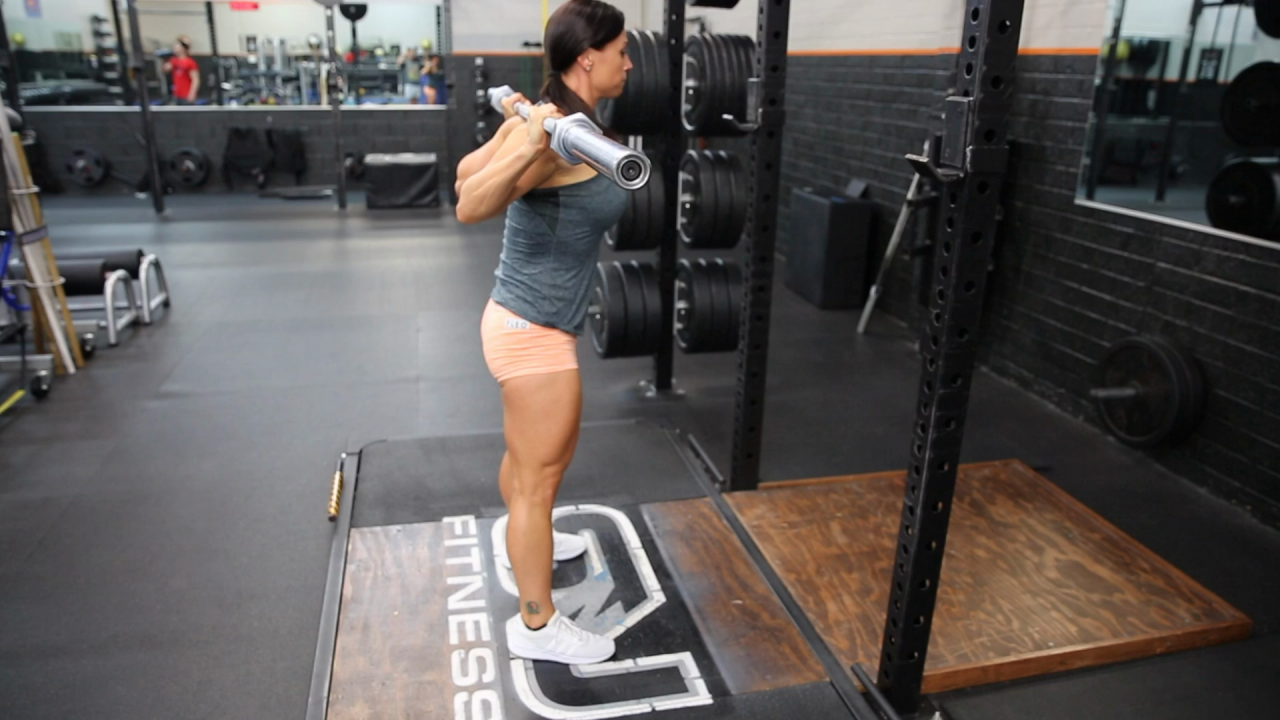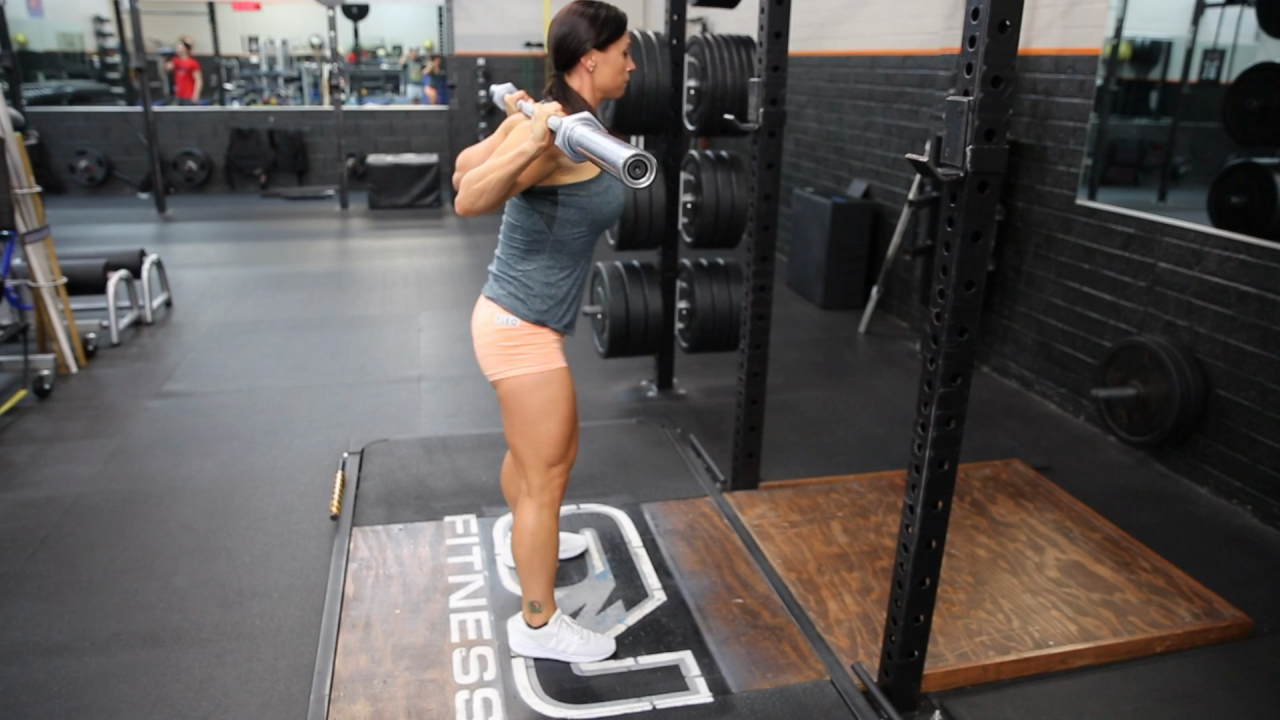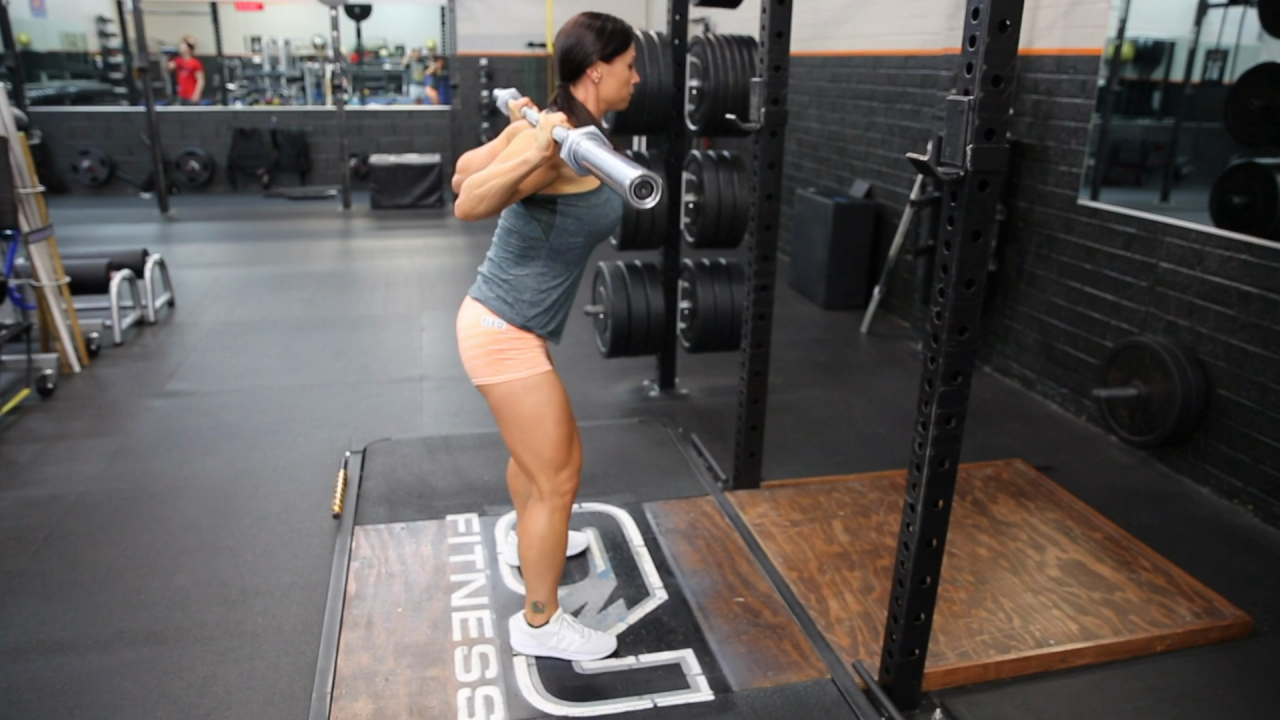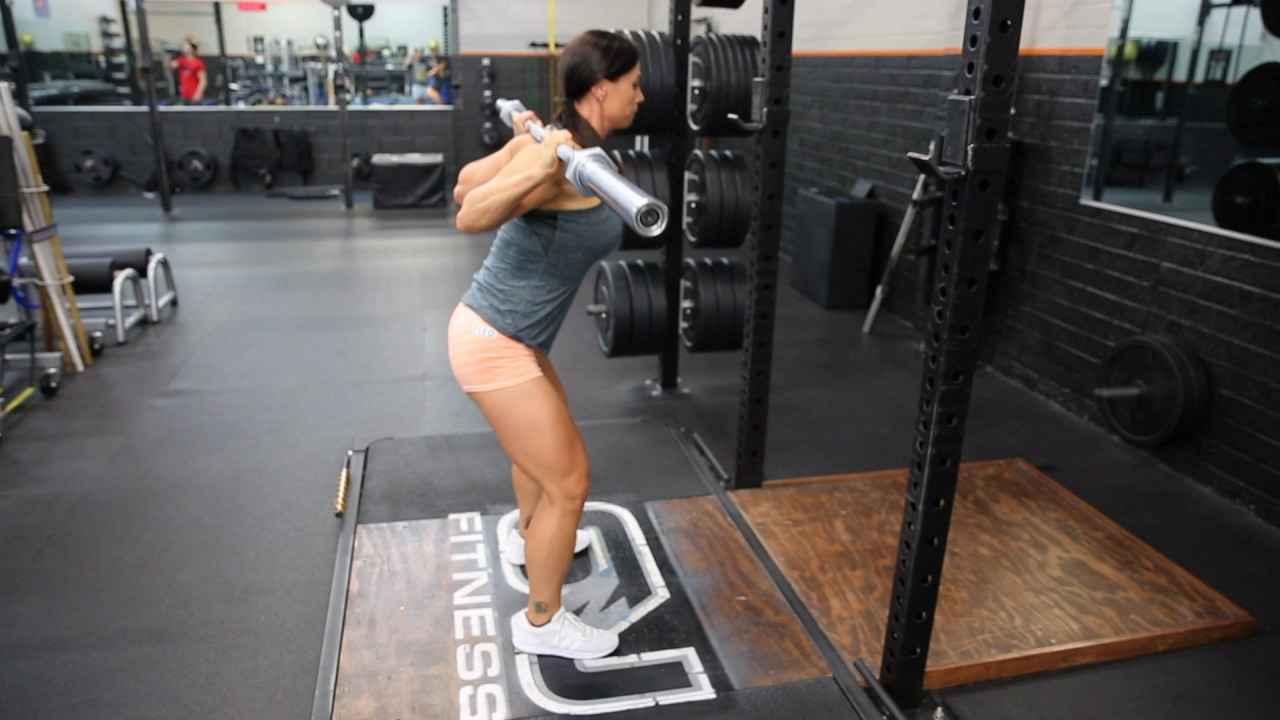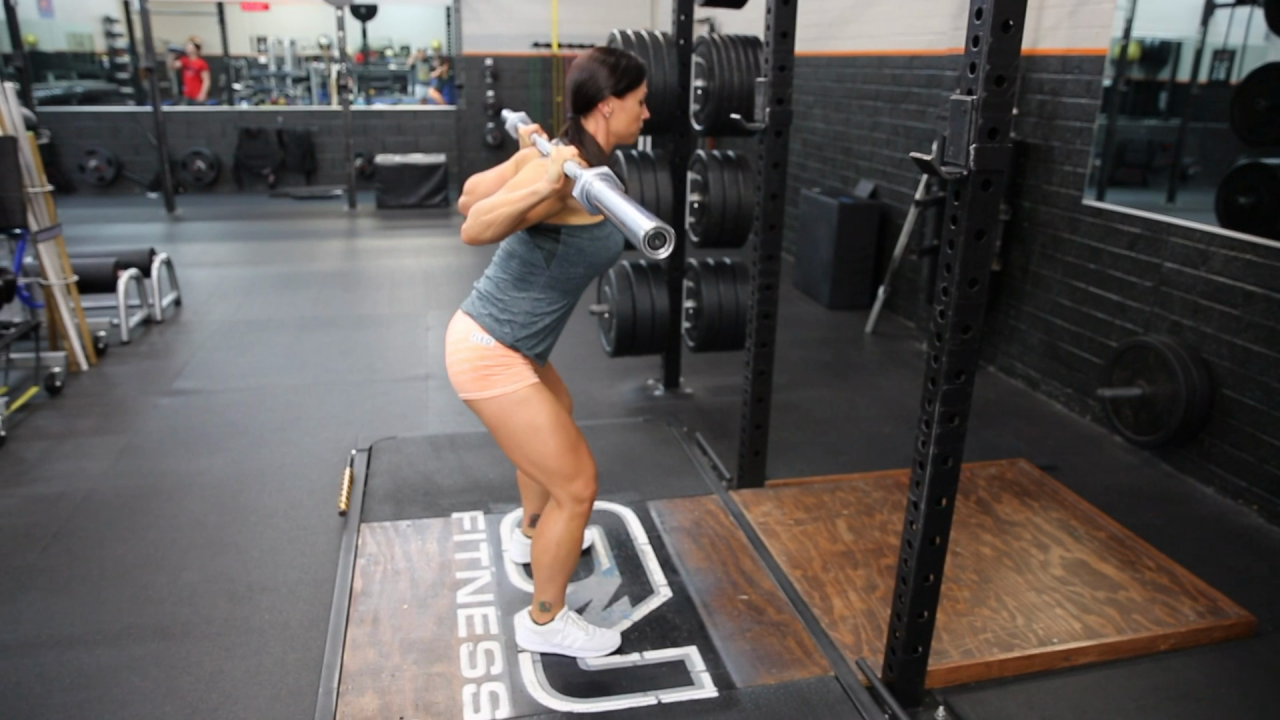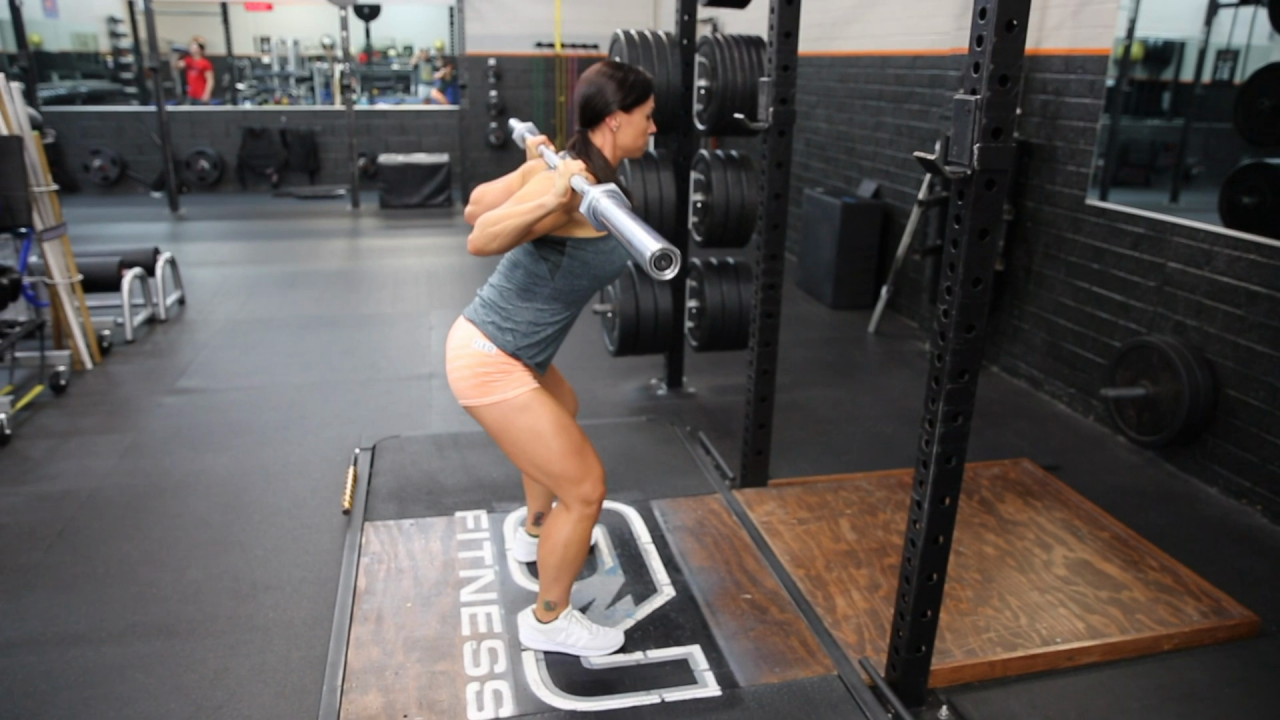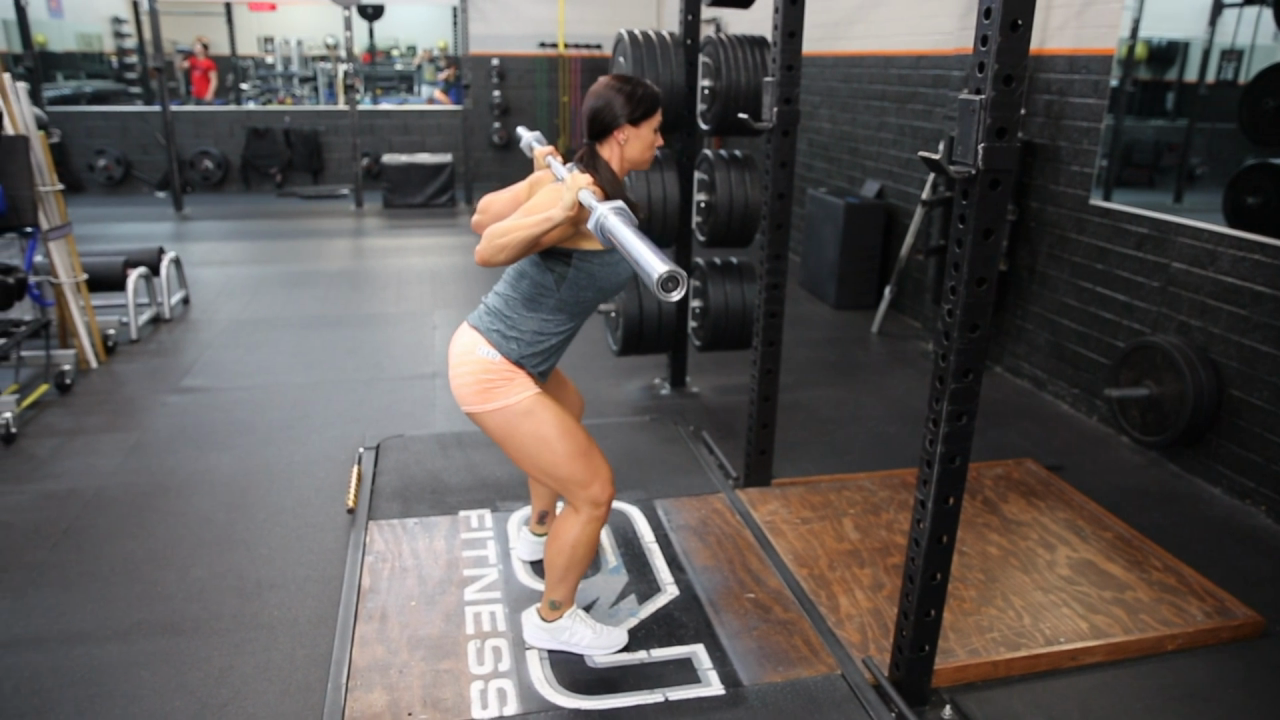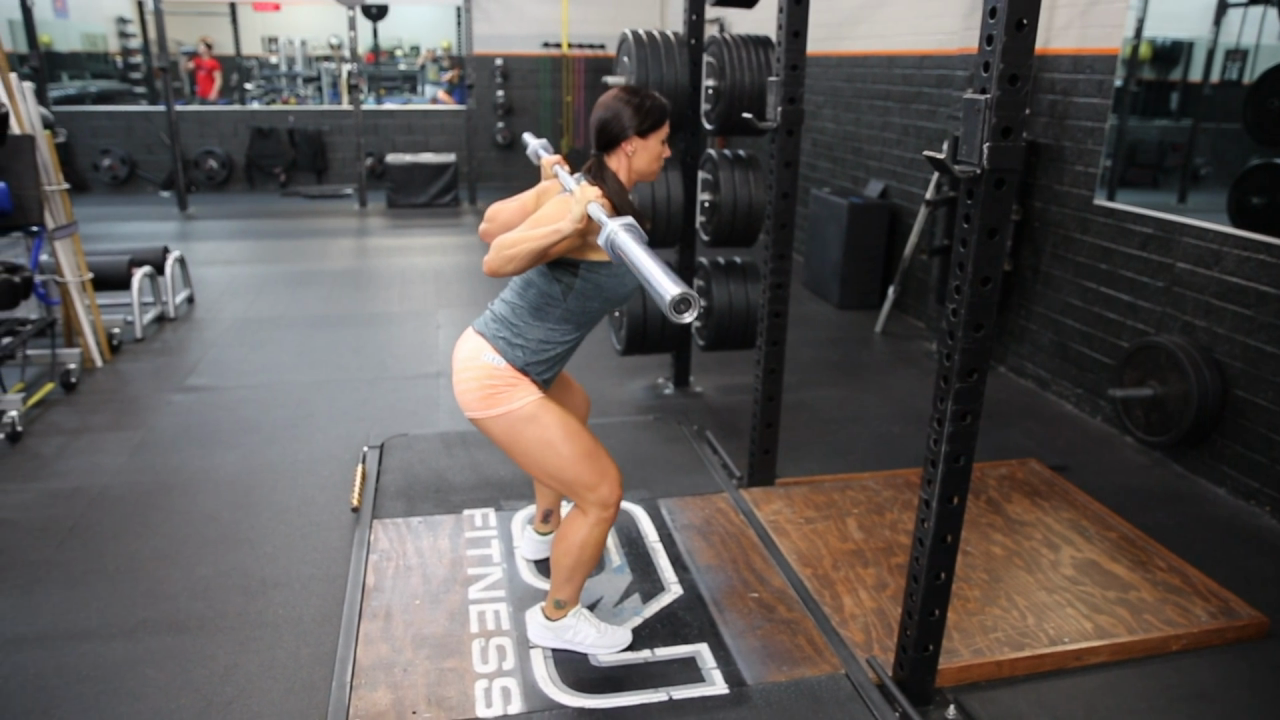
dt=0.2s
person 1, frame 1
left shoulder: (543, 119)
right shoulder: (560, 136)
left elbow: (464, 178)
right elbow: (470, 207)
left wrist: (513, 126)
right wrist: (527, 148)
left hip: (521, 318)
right hip: (536, 331)
left knee: (528, 450)
right knee: (539, 479)
left ankle: (525, 543)
right ankle: (536, 626)
person 1, frame 2
left shoulder: (543, 118)
right shoulder: (561, 134)
left elbow: (462, 170)
right elbow: (469, 200)
left wrist: (515, 122)
right wrist: (530, 145)
left hip: (513, 316)
right hip: (524, 328)
left knee: (532, 447)
right knee: (547, 478)
left ankle: (523, 540)
right ankle: (538, 624)
person 1, frame 3
left shoulder: (547, 126)
right shoulder: (563, 145)
left elbow: (462, 175)
right elbow: (469, 205)
left wrist: (520, 131)
right wrist: (534, 154)
left hip: (501, 320)
right hip: (507, 335)
left knee: (537, 444)
right knee: (558, 481)
left ankle: (526, 538)
right ankle: (539, 624)
person 1, frame 4
left shoulder: (549, 143)
right shoulder: (565, 160)
left elbow: (464, 188)
right elbow: (471, 217)
left wrist: (523, 144)
right wrist: (536, 170)
left hip: (497, 331)
right hip: (496, 346)
left knee: (552, 421)
right knee: (568, 484)
left ankle: (528, 535)
right ankle: (541, 622)
person 1, frame 5
left shoulder: (555, 157)
right shoulder: (569, 175)
left elbow: (468, 199)
right elbow: (475, 229)
left wrist: (527, 154)
right wrist: (541, 187)
left hip: (494, 338)
right hip: (492, 356)
left knee: (557, 416)
right knee: (576, 487)
left ankle: (531, 534)
right ankle: (545, 620)
person 1, frame 6
left shoulder: (559, 168)
right shoulder: (575, 189)
left elbow: (474, 209)
right elbow: (481, 240)
left wrist: (533, 167)
right wrist: (550, 200)
left hip: (492, 344)
right hip: (492, 364)
left knee: (562, 413)
right knee: (584, 489)
left ankle: (535, 533)
right ankle: (548, 620)
person 1, frame 7
left shoulder: (567, 179)
right shoulder: (585, 201)
left elbow: (482, 218)
right elbow: (488, 251)
left wrist: (540, 176)
right wrist: (557, 212)
left hip: (494, 350)
right hip: (494, 371)
left knee: (569, 412)
right knee: (593, 491)
left ankle: (539, 531)
right ankle: (553, 619)
person 1, frame 8
left shoulder: (572, 188)
right shoulder: (591, 210)
left elbow: (489, 227)
right elbow: (497, 261)
left wrist: (548, 185)
right wrist: (567, 225)
left hip: (496, 354)
right hip: (496, 378)
left knee: (575, 411)
right knee: (602, 492)
left ankle: (544, 530)
right ankle: (556, 618)
